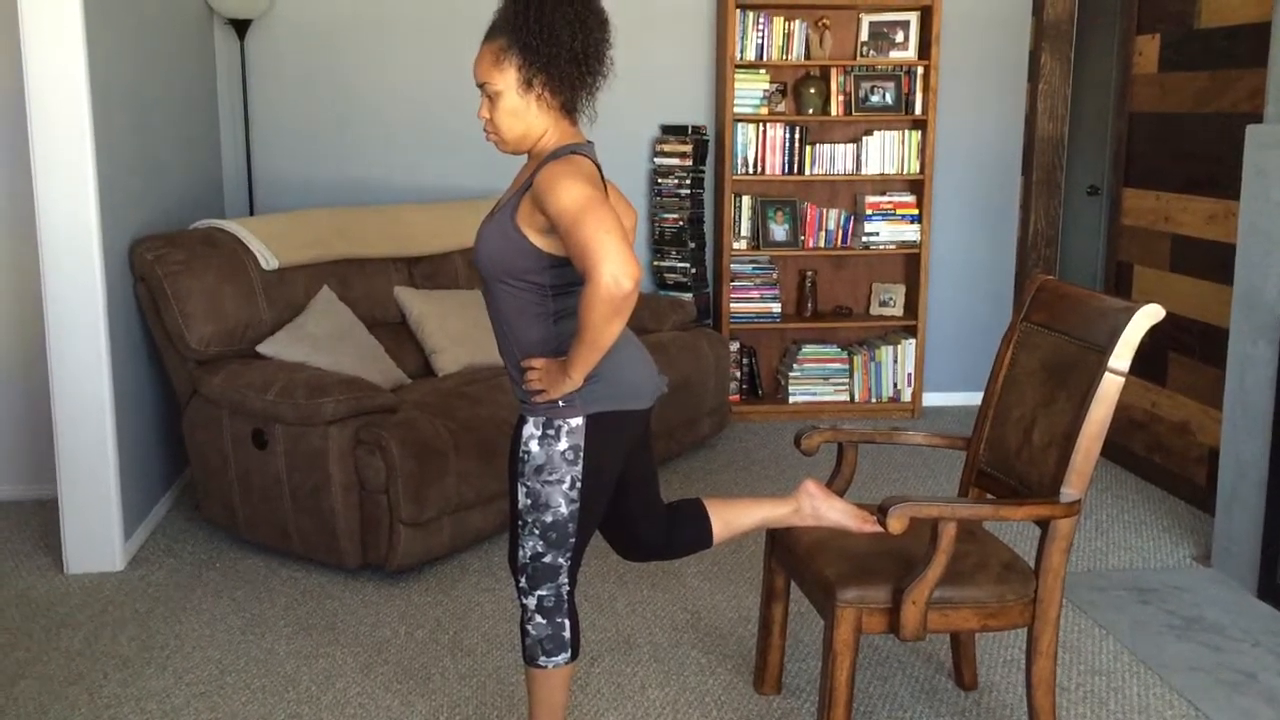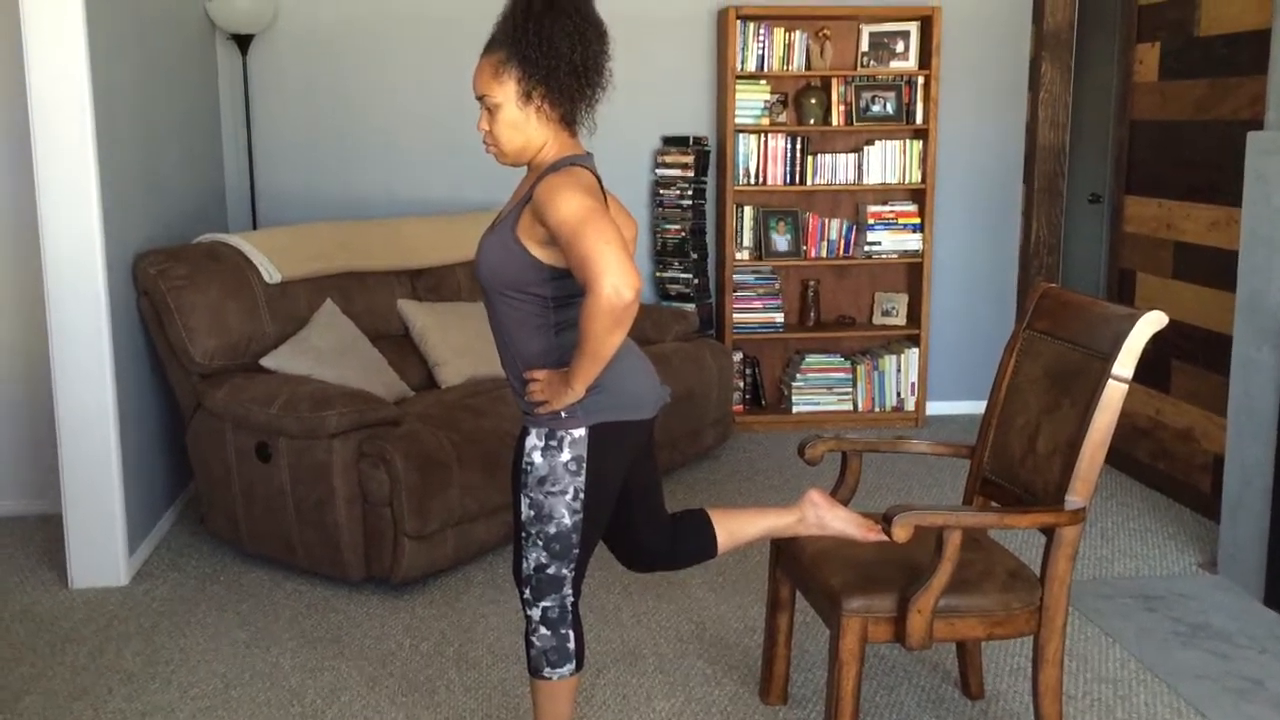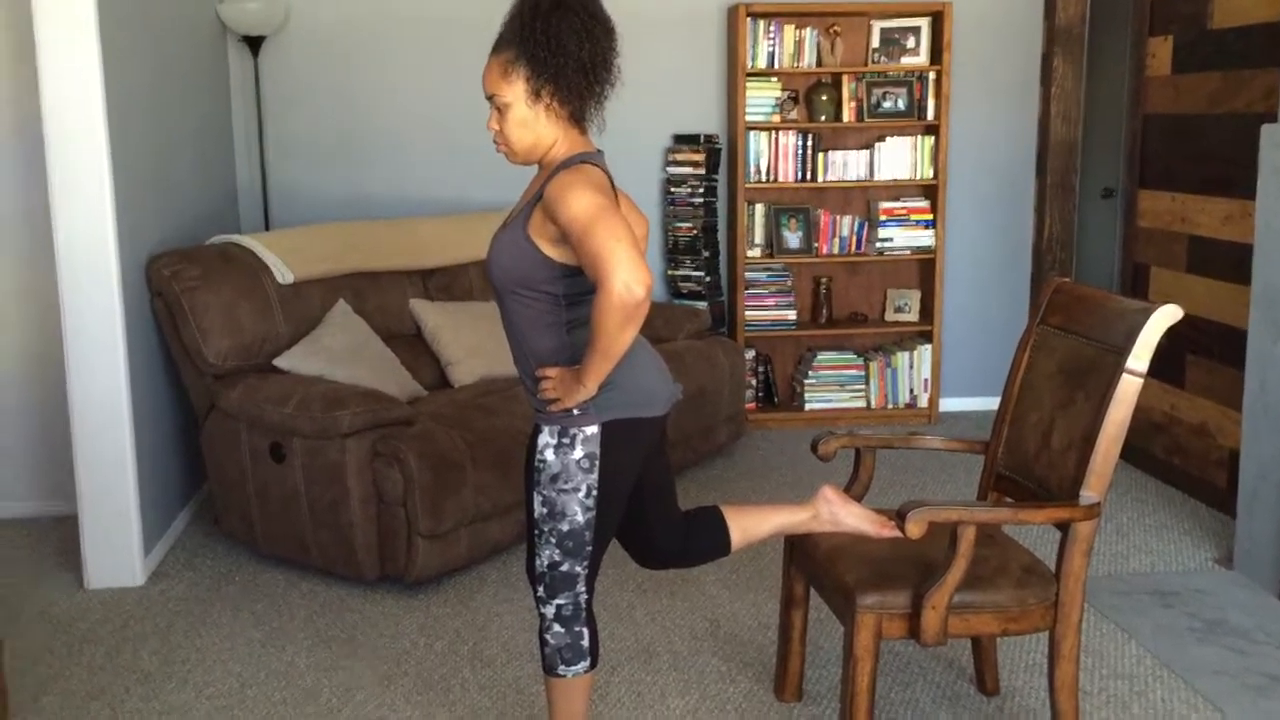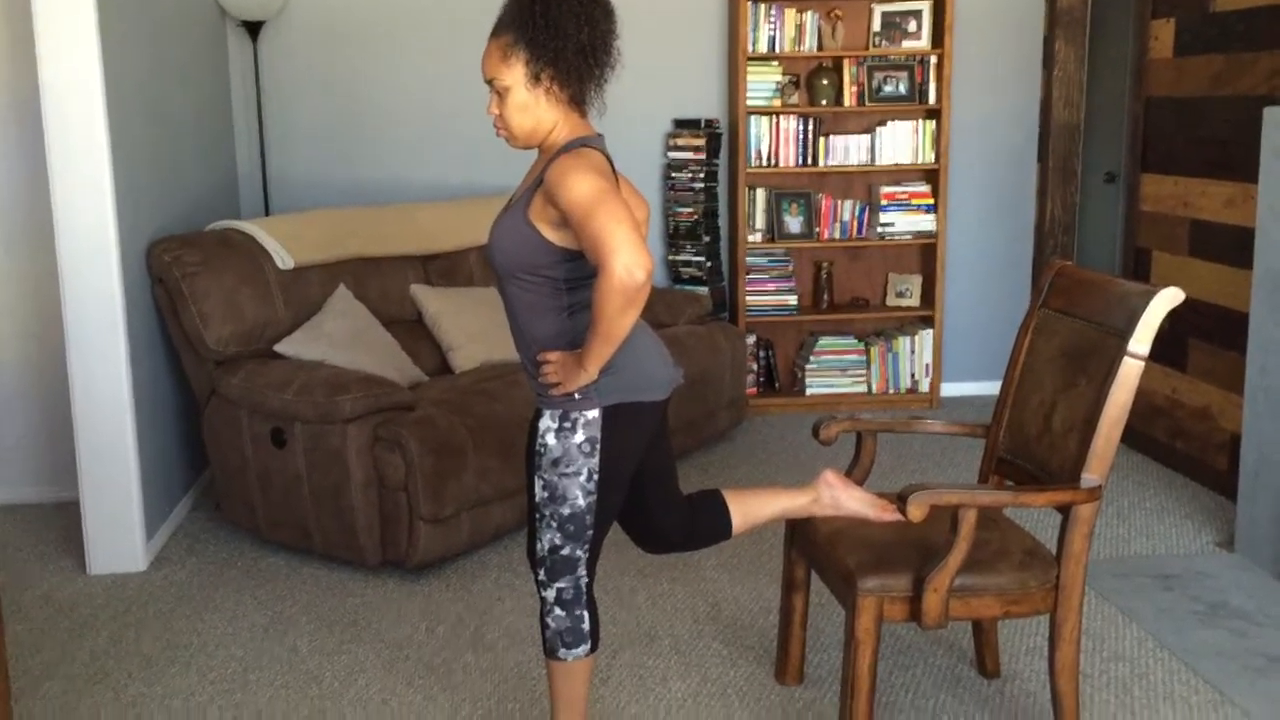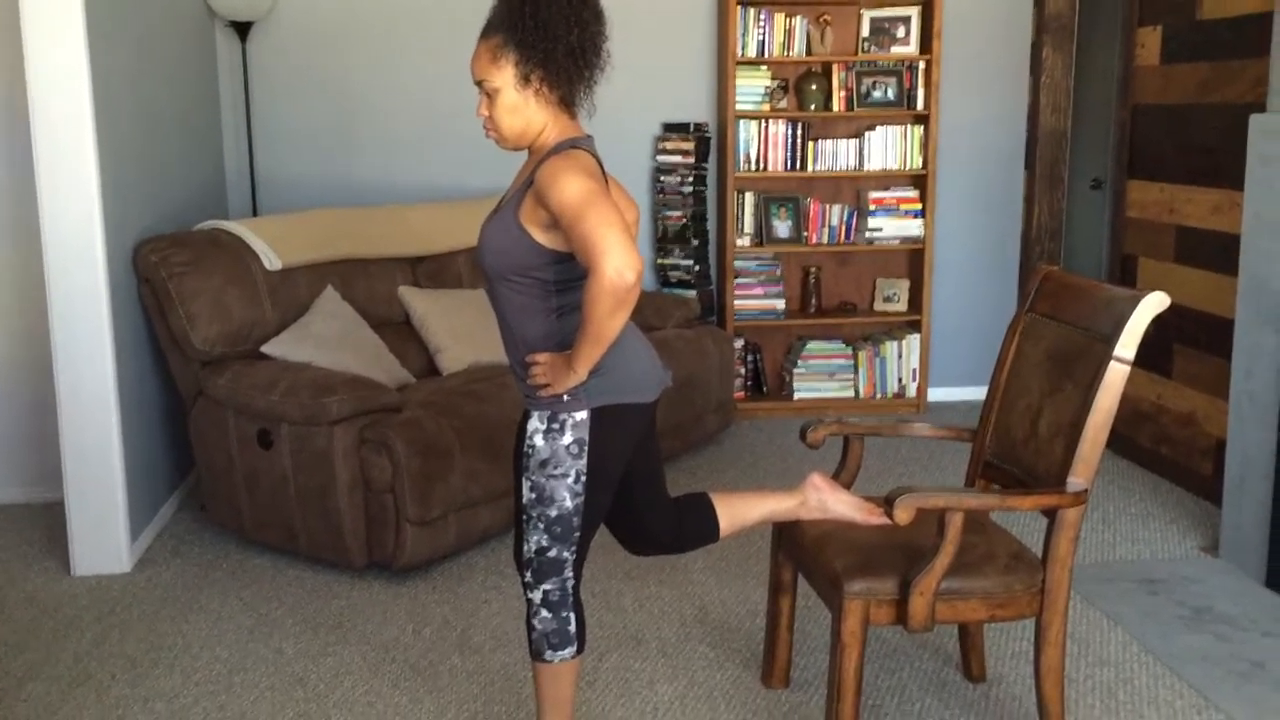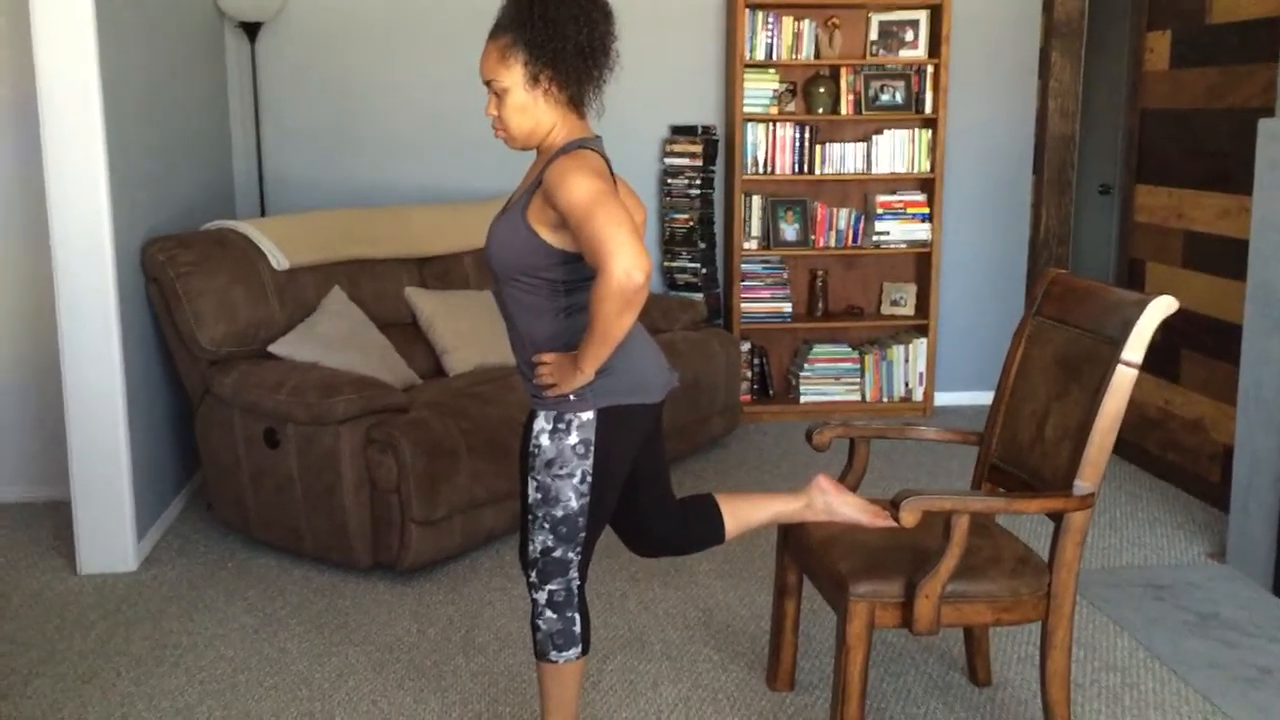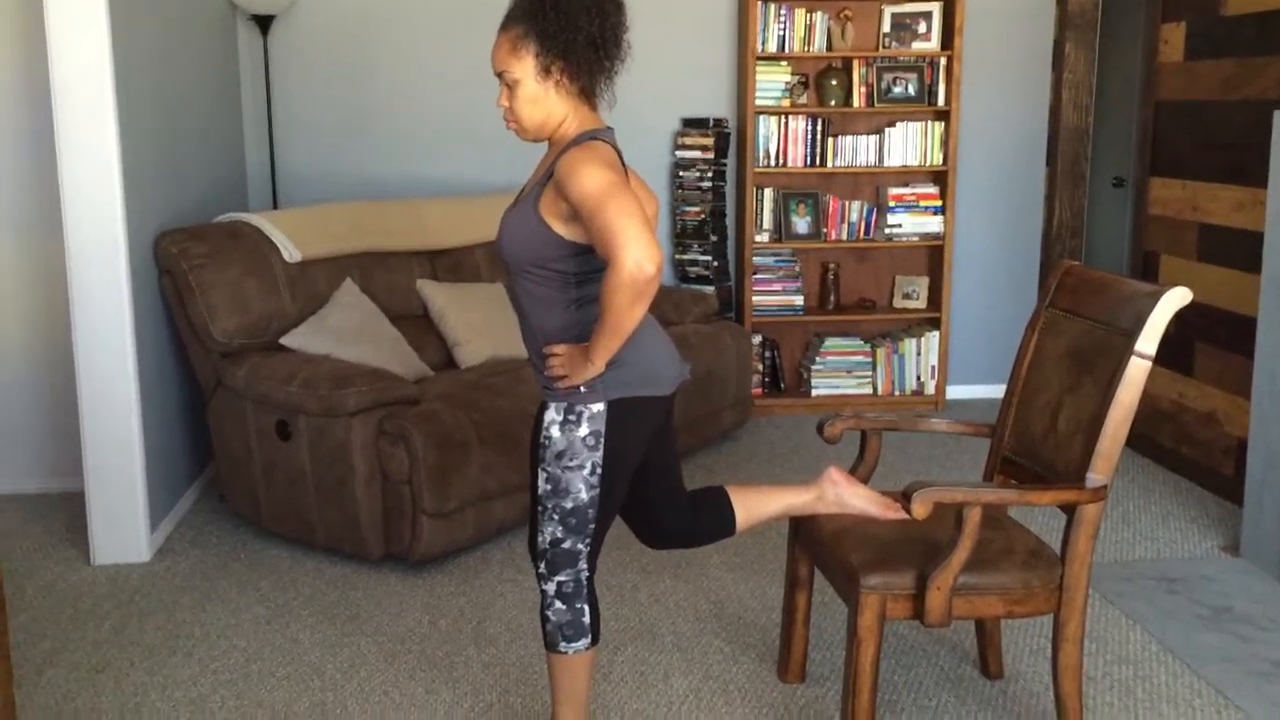
dt=0.2s
person 1, frame 1
left shoulder: (558, 177)
right shoulder: (559, 166)
left elbow: (617, 278)
right elbow: (624, 219)
left wrist: (570, 373)
left hip: (579, 409)
right hip: (610, 398)
left knee: (541, 576)
right knee: (647, 534)
right ankle: (799, 506)
person 1, frame 2
left shoulder: (557, 188)
right shoulder: (559, 177)
left elbow: (617, 288)
right elbow: (624, 229)
left wrist: (573, 382)
left hip: (582, 419)
right hip: (613, 407)
left knee: (546, 585)
right knee: (651, 543)
right ankle: (802, 516)
person 1, frame 3
left shoulder: (569, 186)
right shoulder: (571, 174)
left elbow: (628, 285)
right elbow: (635, 226)
left wrist: (585, 379)
left hip: (596, 416)
right hip: (626, 405)
left knee: (560, 582)
right knee: (665, 540)
right ankle: (816, 512)
person 1, frame 4
left shoulder: (570, 169)
right shoulder: (571, 159)
left elbow: (630, 269)
right elbow: (636, 211)
left wrist: (586, 364)
left hip: (597, 401)
right hip: (626, 389)
left knee: (560, 569)
right knee: (667, 525)
right ankle: (818, 497)
person 1, frame 5
left shoulder: (560, 171)
right shoulder: (559, 161)
left elbow: (620, 272)
right elbow: (626, 215)
left wrist: (576, 366)
left hip: (584, 403)
right hip: (615, 391)
left knee: (547, 569)
right knee: (653, 527)
right ankle: (804, 500)
person 1, frame 6
left shoulder: (569, 170)
right shoulder: (566, 160)
left elbow: (628, 272)
right elbow: (632, 214)
left wrist: (582, 366)
left hip: (592, 403)
right hip: (619, 392)
left knee: (552, 569)
right knee: (659, 529)
right ankle: (810, 502)
person 1, frame 7
left shoulder: (580, 162)
right shoulder: (578, 151)
left elbow: (640, 262)
right elbow: (645, 206)
left wrist: (593, 356)
left hip: (602, 395)
right hip: (631, 383)
left knee: (562, 560)
right knee: (669, 520)
right ankle: (821, 494)
